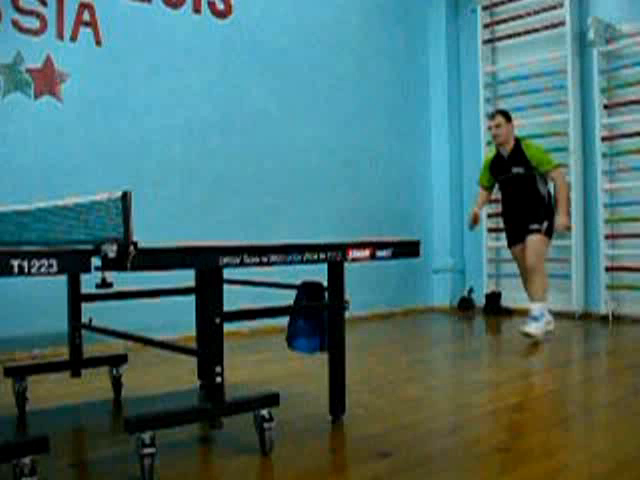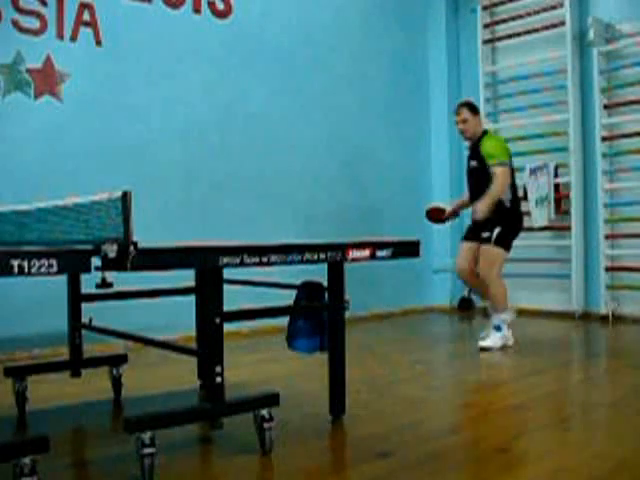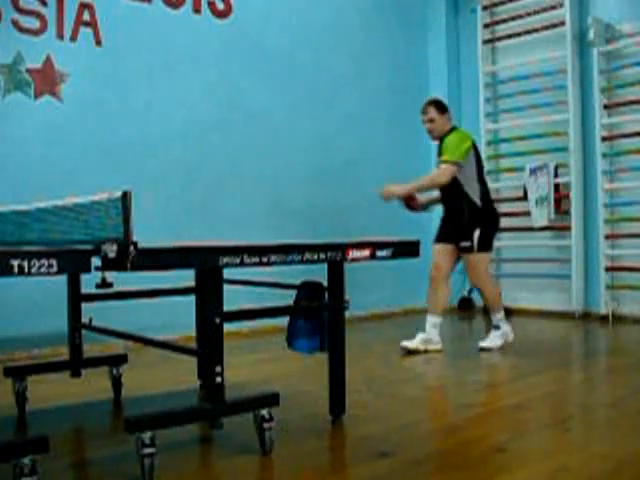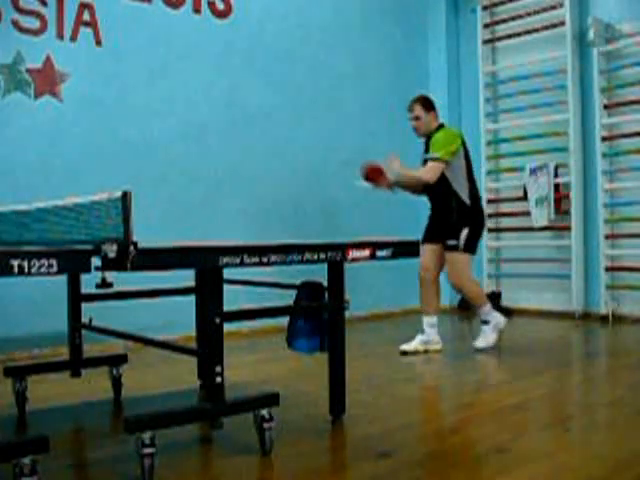
dt=0.5s
person 1, frame 1
left shoulder: (531, 150)
right shoulder: (491, 161)
left elbow: (560, 178)
right elbow: (485, 190)
left wrist: (562, 212)
right wrist: (477, 209)
left hip: (539, 215)
right hip: (513, 219)
left knee: (534, 264)
right knee: (526, 270)
left ankle: (536, 318)
right ankle: (545, 317)
person 1, frame 2
left shoulder: (492, 143)
right shoulder: (473, 151)
left elbow: (502, 177)
left wrist: (486, 203)
right wrist: (457, 206)
left hip: (501, 217)
right hip: (483, 220)
left knee: (488, 272)
right knee: (463, 268)
left ankle: (501, 330)
right ankle: (499, 312)
person 1, frame 3
left shoulder: (457, 139)
right shoulder: (446, 144)
left elbow: (443, 177)
left wrist: (405, 189)
right wrist: (428, 201)
left hip: (476, 218)
right hip: (454, 218)
left knee: (479, 276)
right knee: (438, 272)
left ankle: (501, 328)
right ankle: (431, 335)
person 1, frame 4
left shoulder: (446, 137)
right shoulder: (432, 142)
left elbow: (430, 176)
right elbow: (425, 186)
left wrist: (400, 170)
right wrist: (395, 183)
left hip: (463, 217)
right hip: (441, 217)
left knee: (458, 278)
right knee: (426, 272)
left ankle: (490, 318)
right ankle: (429, 335)
